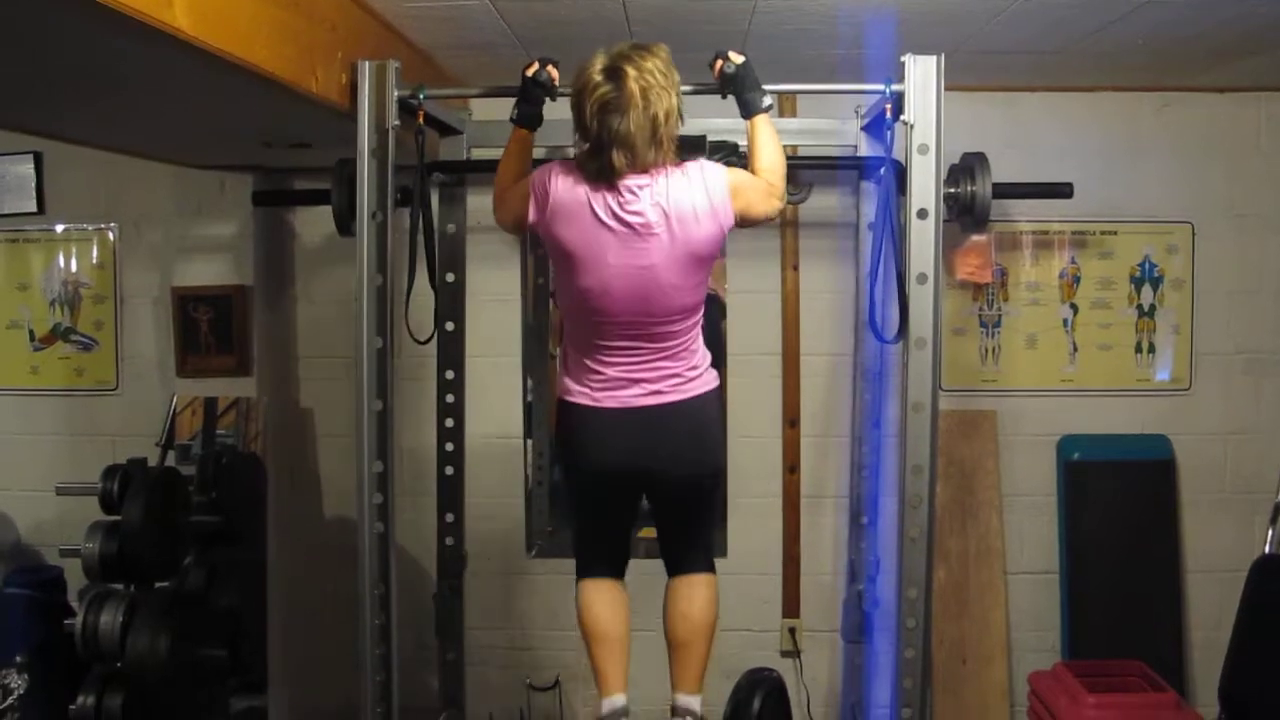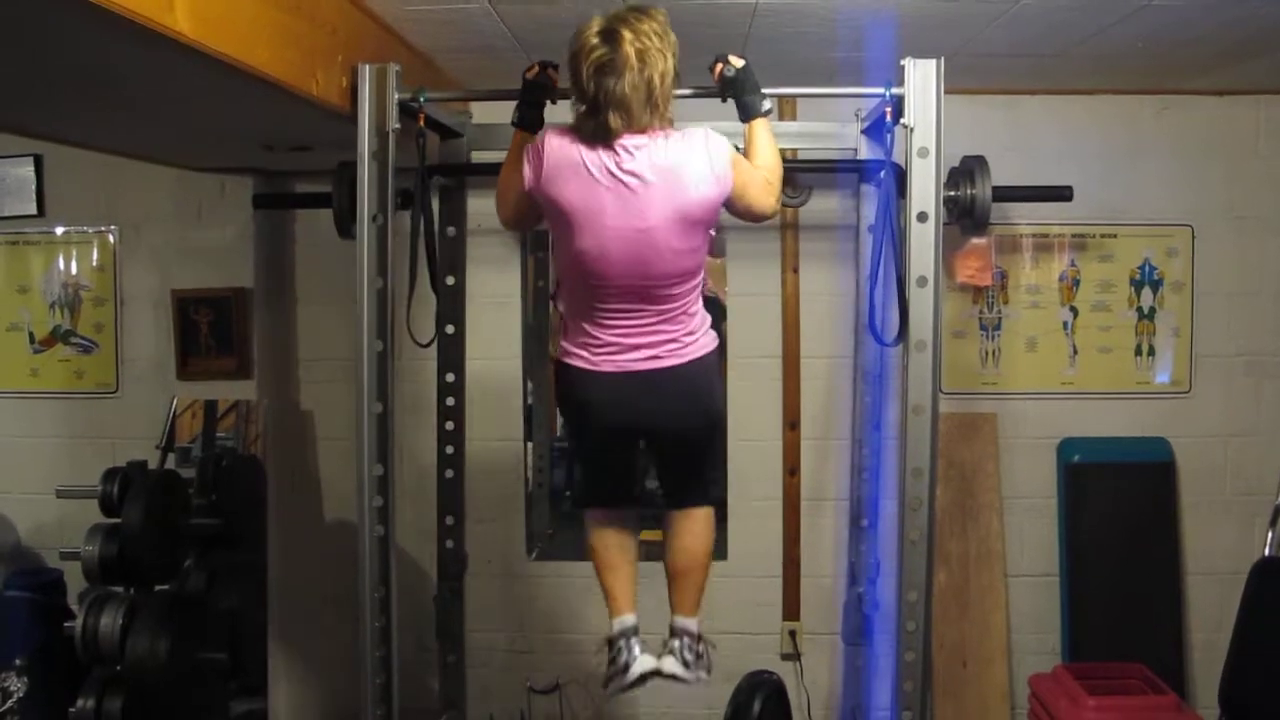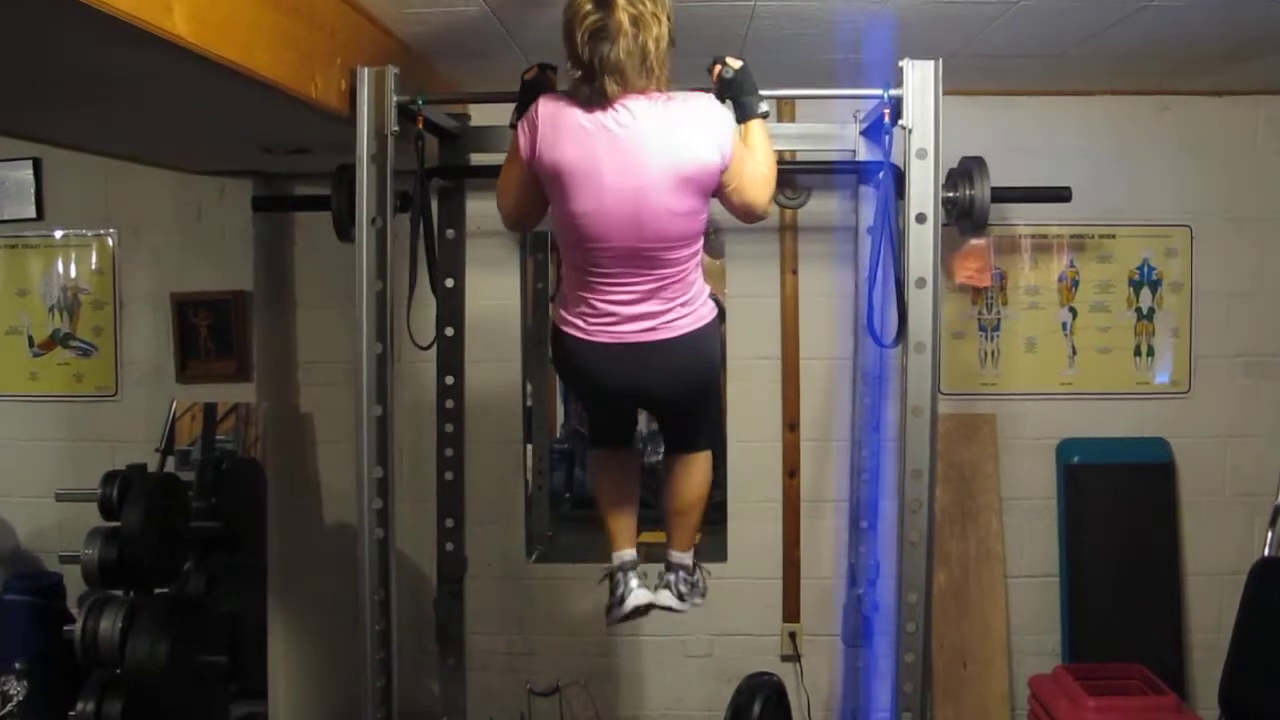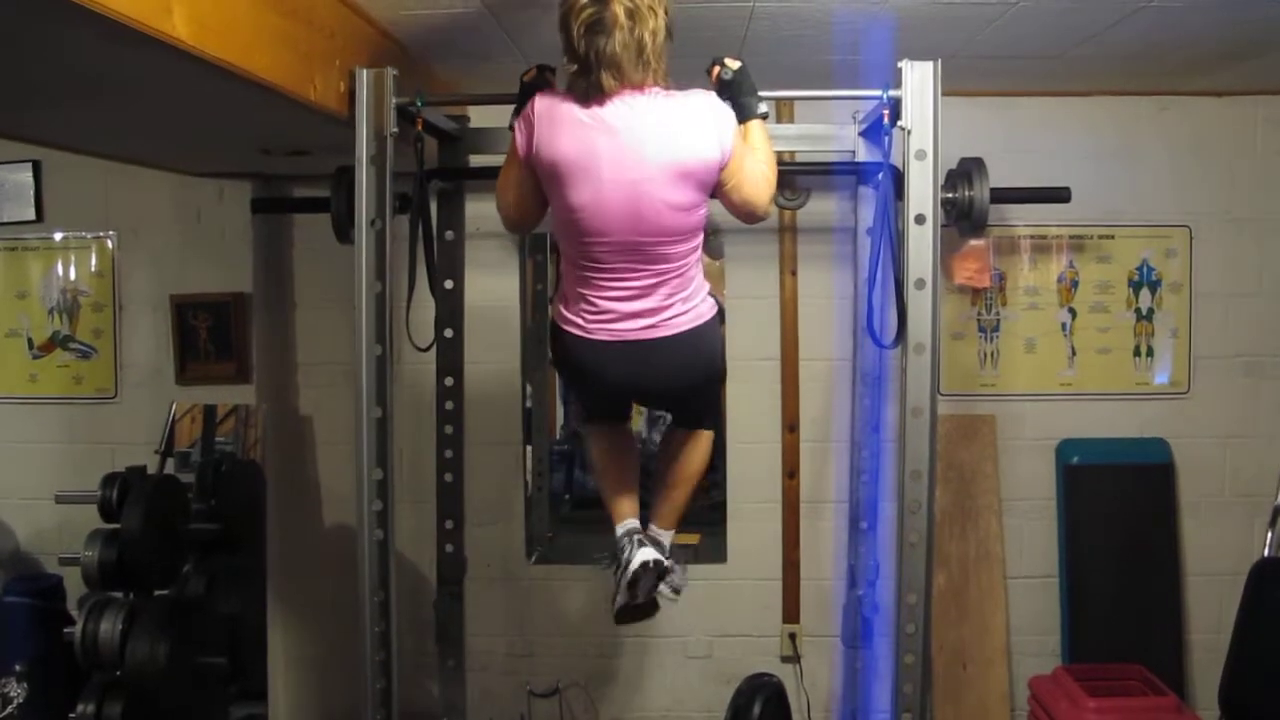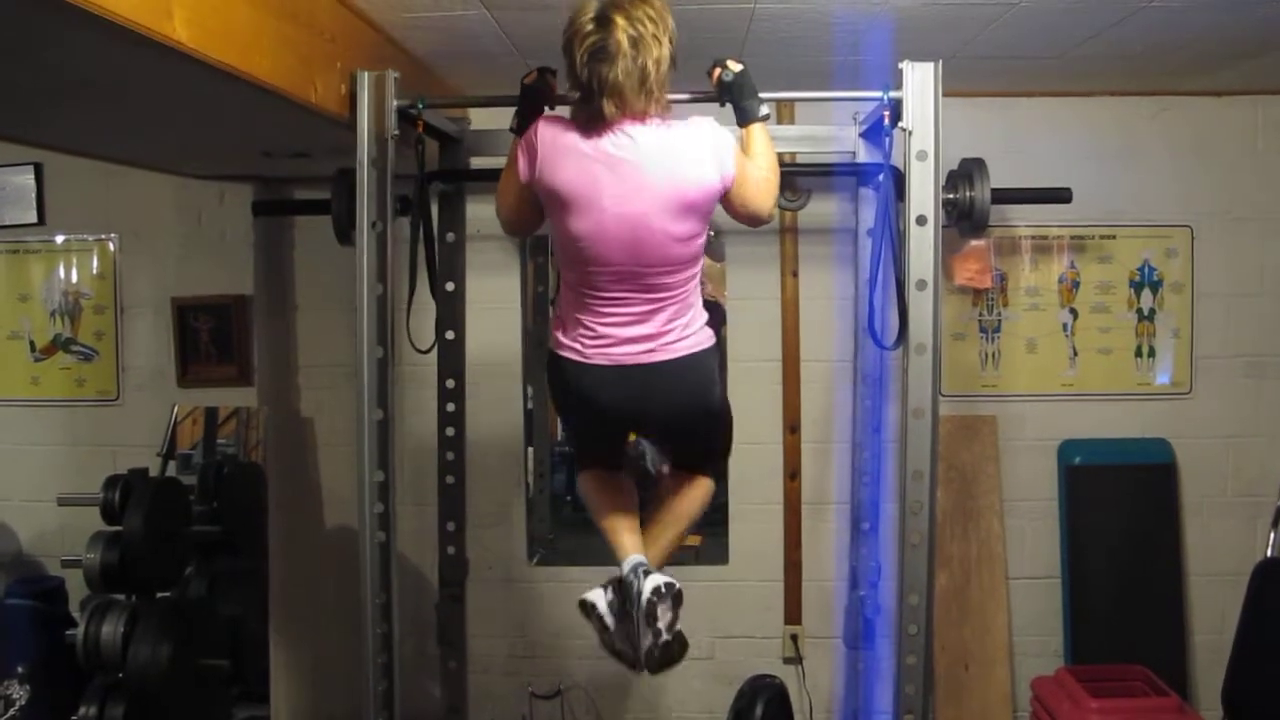
dt=0.2s
person 1, frame 1
left shoulder: (556, 192)
right shoulder: (704, 190)
left elbow: (506, 212)
right elbow: (771, 195)
left wrist: (526, 117)
right wrist: (753, 101)
left hip: (590, 422)
right hip: (688, 417)
left knee: (599, 560)
right knee: (691, 558)
person 1, frame 2
left shoulder: (551, 155)
right shoulder: (704, 154)
left elbow: (511, 215)
right elbow: (765, 200)
left wrist: (525, 121)
right wrist: (752, 108)
left hip: (588, 382)
right hip: (686, 378)
left knee: (606, 494)
right knee: (691, 494)
left ankle: (624, 633)
right ankle: (685, 635)
person 1, frame 3
left shoulder: (547, 121)
right shoulder: (705, 119)
left elbow: (516, 216)
right elbow: (756, 204)
right wrist: (750, 107)
left hip: (586, 350)
right hip: (685, 346)
left knee: (609, 434)
right knee: (694, 438)
left ankle: (625, 567)
right ankle: (680, 569)
person 1, frame 4
left shoulder: (545, 117)
right shoulder: (702, 115)
left elbow: (516, 218)
right elbow: (756, 204)
right wrist: (749, 106)
left hip: (584, 345)
right hip: (685, 342)
left knee: (603, 413)
right knee: (699, 413)
left ankle: (629, 534)
right ankle: (657, 541)
person 1, frame 5
left shoulder: (548, 143)
right shoulder: (703, 143)
left elbow: (513, 222)
right elbow: (761, 206)
right wrist: (750, 109)
left hip: (582, 372)
right hip: (681, 370)
left knee: (596, 461)
right knee: (703, 460)
left ankle: (631, 569)
right ankle: (649, 574)
